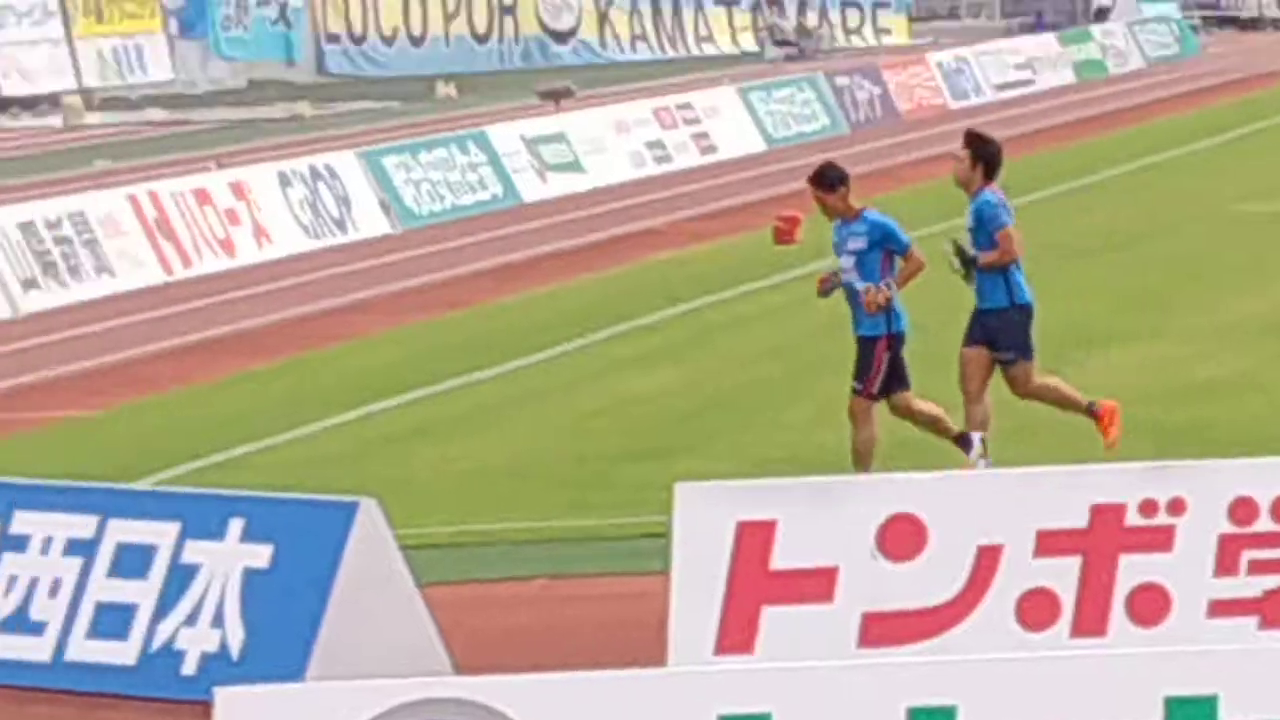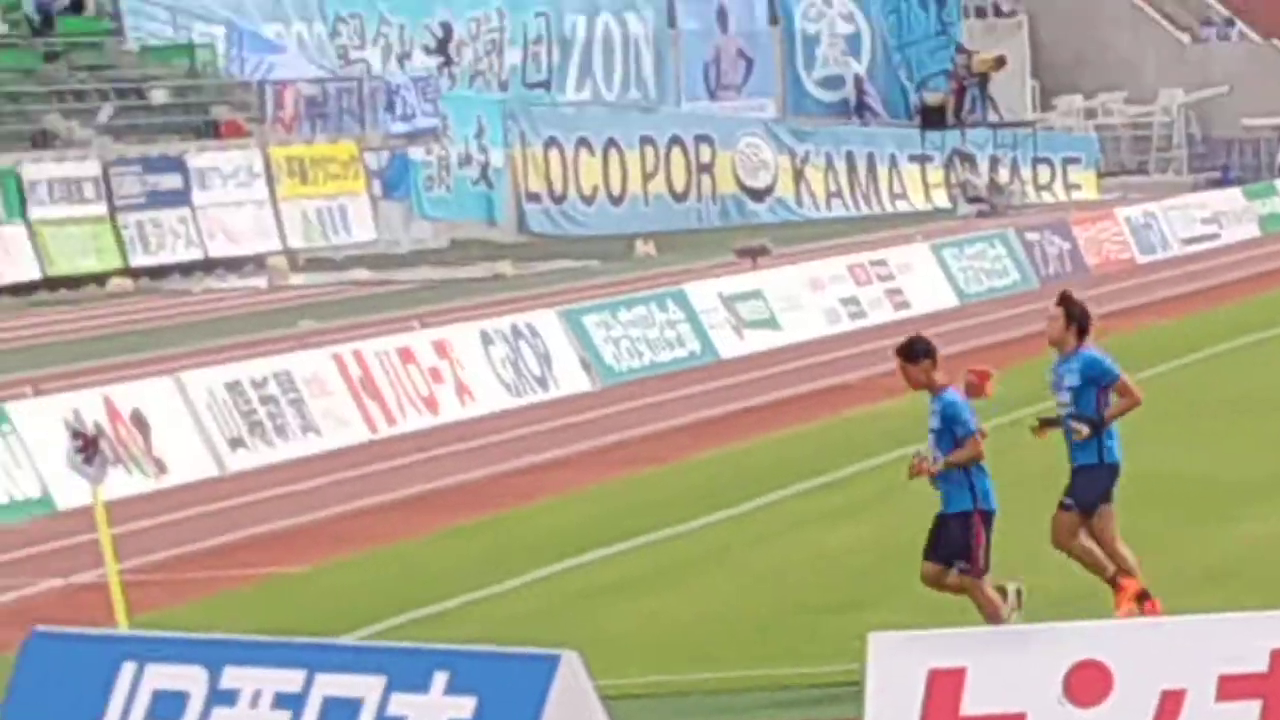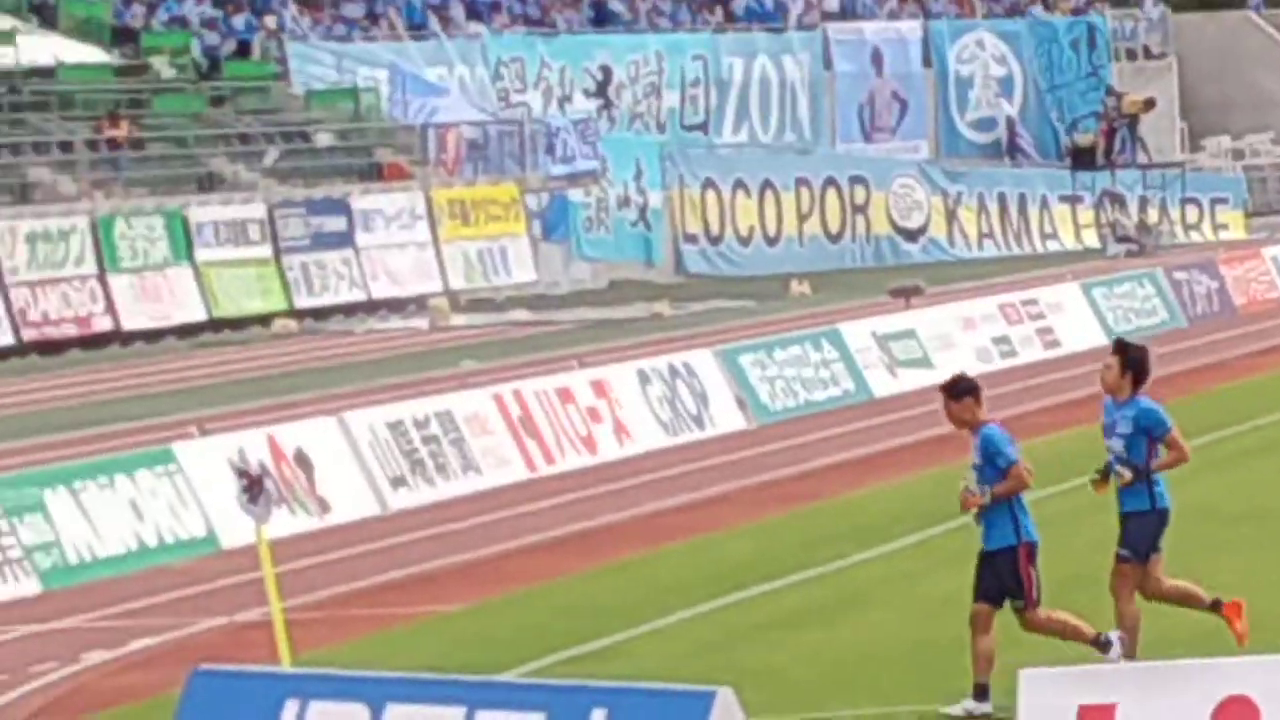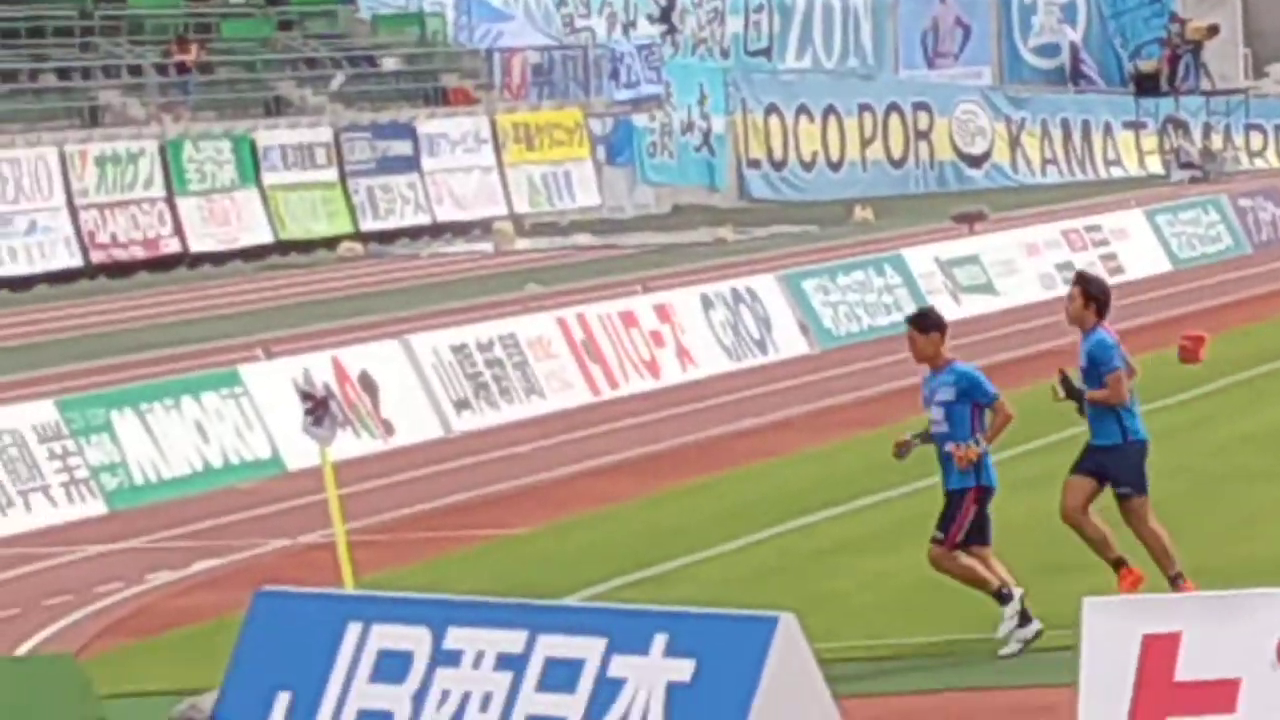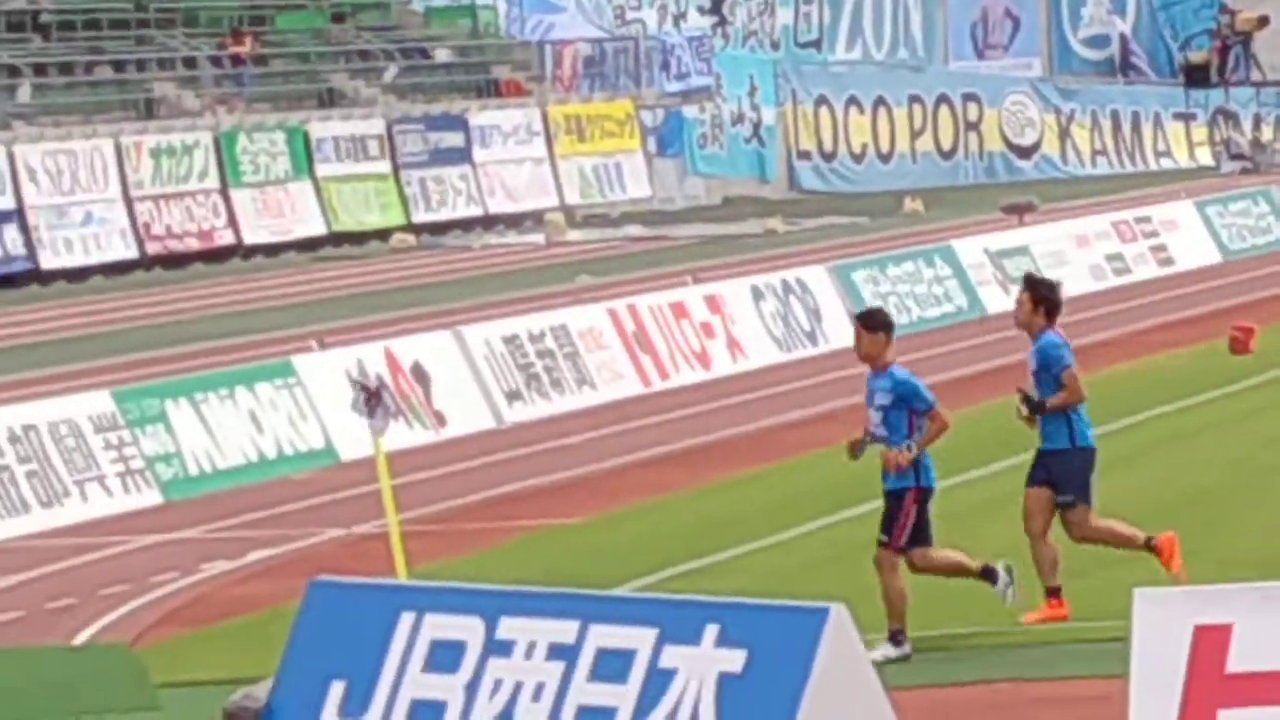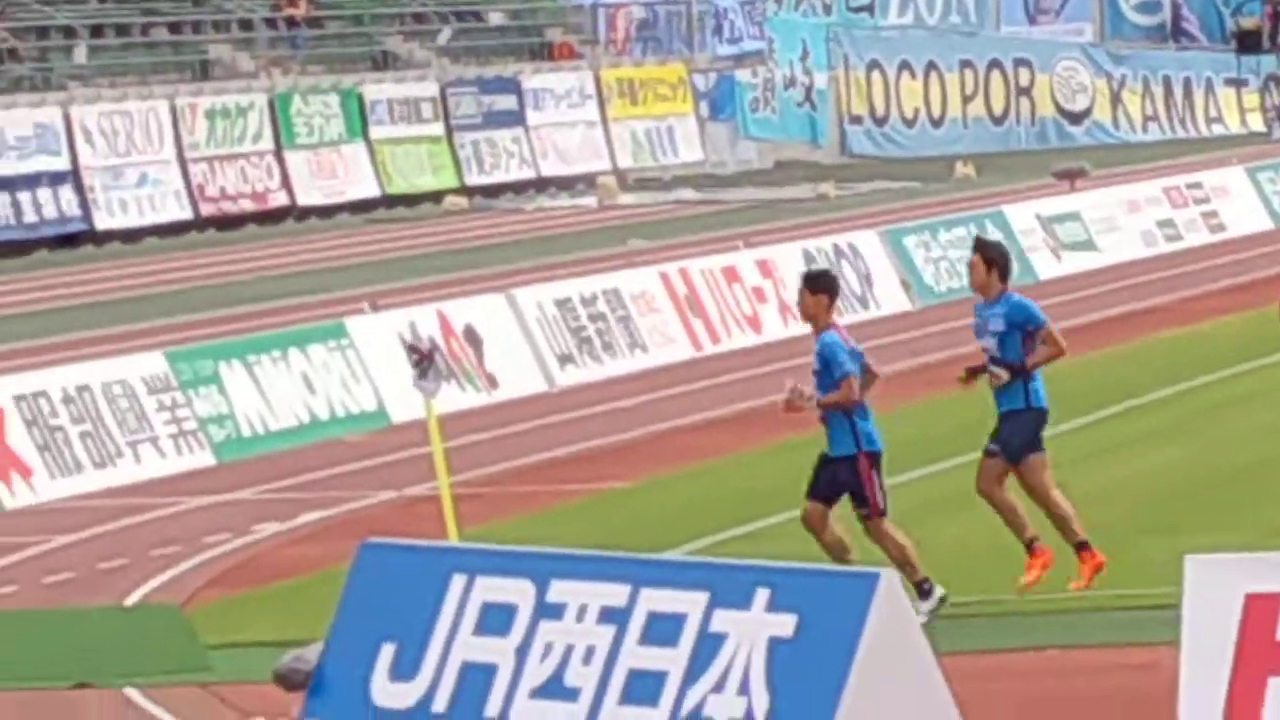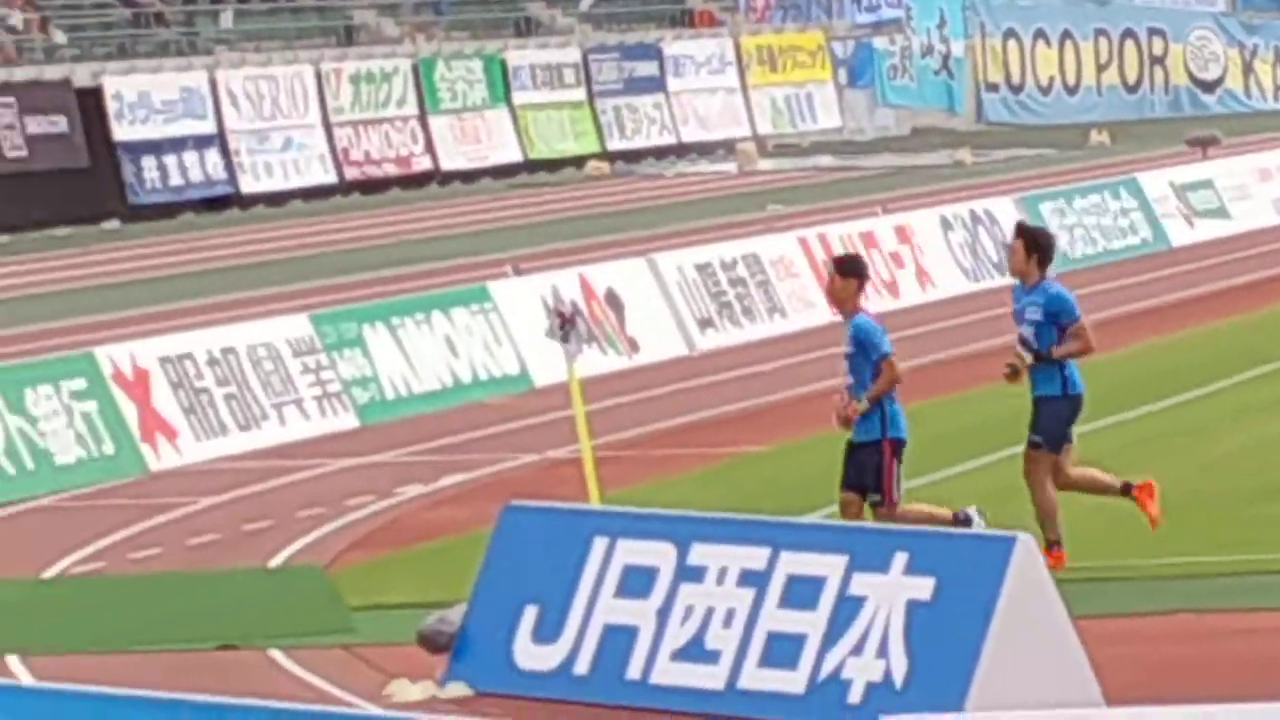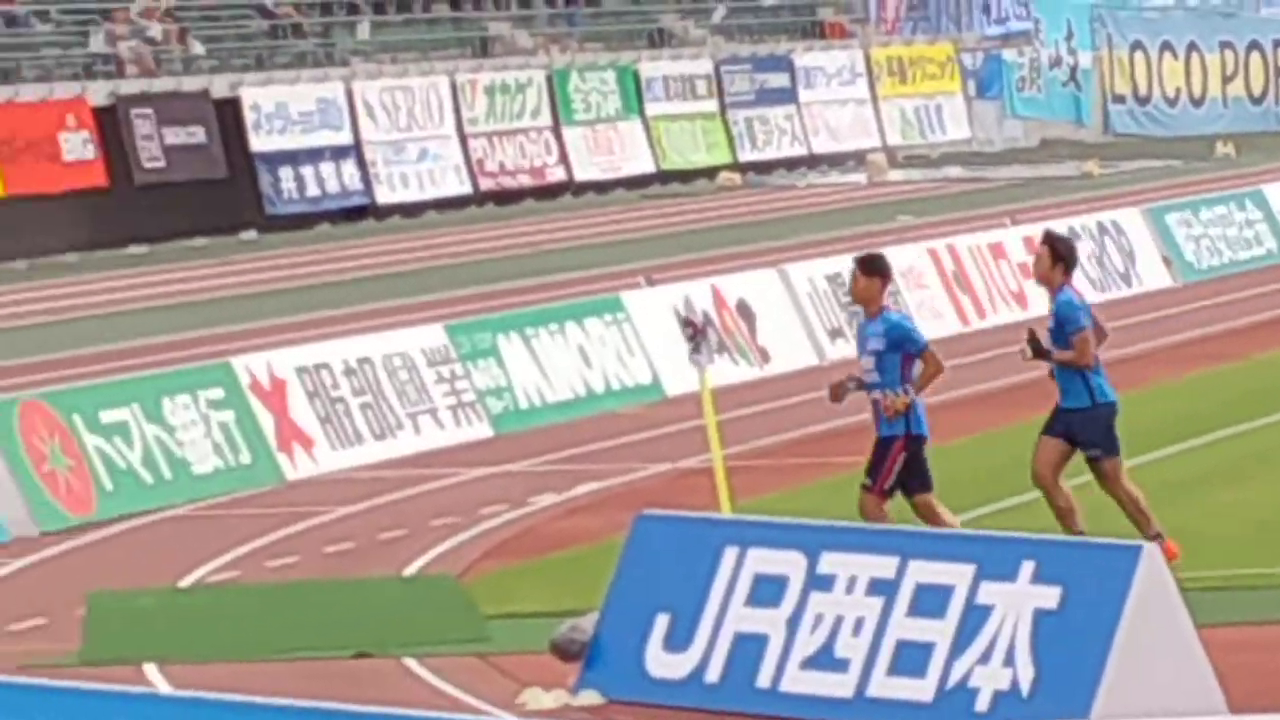
dt=0.2s
person 1, frame 1
left shoulder: (989, 203)
right shoulder: (983, 199)
left elbow: (1011, 253)
right elbow: (1002, 246)
left wrist: (972, 261)
left hip: (1008, 306)
right hip: (988, 307)
left knee: (1025, 385)
right knee: (970, 386)
left ankle: (1101, 412)
right ankle: (979, 463)
person 1, frame 2
left shoulder: (1091, 361)
right shoulder: (1061, 363)
left elbow: (1134, 397)
left wrist: (1097, 424)
right wrist: (1050, 422)
left hip: (1098, 462)
right hip: (1086, 462)
left knee: (1062, 536)
right knee: (1105, 539)
left ankle: (1122, 586)
right ankle: (1147, 604)
person 1, frame 3
left shoulder: (1146, 410)
right shoulder: (1110, 406)
left elbow: (1181, 454)
left wrist: (1138, 472)
right wrist: (1107, 472)
left hip: (1147, 509)
right hip: (1131, 510)
left knee: (1122, 588)
right knee: (1153, 586)
right ankle: (1225, 608)
person 1, frame 4
left shoulder: (1100, 343)
right shoulder: (1095, 338)
left elbow: (1119, 395)
right elbow: (1131, 371)
left wrist: (1079, 396)
left hip: (1122, 442)
right hip: (1102, 441)
left knee: (1138, 520)
right knee: (1071, 510)
left ankle: (1181, 587)
right ankle: (1125, 572)
person 1, frame 5
left shoulder: (1050, 344)
right shoulder: (1044, 343)
left elbow: (1077, 393)
right elbow: (1061, 392)
left wrist: (1037, 408)
left hip: (1071, 447)
right hip: (1051, 447)
left knee: (1082, 529)
right knee: (1033, 526)
left ankle: (1158, 545)
right ankle: (1054, 603)
person 1, frame 6
left shoulder: (1019, 307)
right shoulder: (983, 309)
left elbow: (1058, 347)
left wrist: (1018, 369)
right wrist: (975, 370)
left hip: (1025, 408)
right hip: (1012, 408)
left knee: (988, 484)
right knee: (1041, 490)
left ankle: (1036, 551)
right ankle: (1089, 557)
person 1, frame 7
left shoulder: (1055, 296)
right shoulder: (1020, 293)
left elbow: (1087, 344)
left wrist: (1042, 357)
right wrist: (1020, 363)
left hip: (1059, 395)
right hip: (1045, 395)
left knee: (1037, 475)
right knee: (1059, 475)
left ankle: (1054, 552)
right ankle: (1136, 490)
person 1, frame 8
left shoulder: (1068, 303)
right shoulder: (1065, 299)
left elbow: (1088, 357)
right elbow: (1101, 335)
left wrist: (1047, 355)
left hip: (1092, 405)
right hip: (1071, 405)
left knee: (1114, 483)
right knee: (1042, 473)
left ankle: (1162, 547)
person 2, frame 1
left shoulder: (877, 224)
right shoulder: (839, 229)
left elbow: (917, 261)
left wrist: (887, 292)
right wrist: (832, 281)
left hip: (882, 328)
right hip: (867, 328)
left knee: (859, 406)
right knee: (901, 403)
right ankle: (966, 442)
person 2, frame 2
left shoulder: (950, 403)
right shoulder: (941, 399)
left elbow: (977, 450)
right elbow: (980, 433)
left wrist: (938, 465)
left hip: (971, 506)
right hip: (953, 504)
left knee: (972, 581)
right knee: (930, 576)
right ankle: (1004, 596)
person 2, frame 3
left shoulder: (991, 437)
right shoulder: (984, 437)
left elbow: (1023, 478)
right elbow: (1015, 478)
left wrist: (984, 498)
left hip: (1013, 540)
right hip: (994, 542)
left knee: (1030, 618)
right knee: (979, 617)
left ankle: (1106, 643)
person 2, frame 4
left shoulder: (964, 375)
right shoulder: (931, 380)
left elbow: (1004, 413)
left wrist: (979, 447)
right wrist: (912, 441)
left hip: (972, 480)
right hip: (958, 480)
left knee: (940, 555)
right knee: (979, 556)
left ankle: (1007, 596)
right ankle: (1024, 622)
person 2, frame 5
left shoulder: (901, 380)
right shoulder: (873, 380)
left elbow: (940, 420)
left wrist: (909, 452)
right wrist: (862, 441)
left hip: (911, 483)
right hip: (898, 483)
left knee: (885, 558)
right knee: (918, 557)
left ankle: (898, 640)
right ankle: (991, 572)
person 2, frame 6
left shoulder: (831, 342)
right shoulder: (833, 338)
left elbow: (853, 393)
right elbow: (870, 375)
left wrist: (813, 401)
left hip: (856, 446)
right hip: (839, 448)
left knee: (874, 525)
right knee: (812, 515)
left ankle: (927, 590)
person 2, frame 7
left shoulder: (864, 327)
right shoulder: (858, 327)
left elbow: (892, 375)
left wrist: (860, 405)
right wrist: (849, 403)
left hip: (881, 435)
right hip: (863, 435)
left knee: (888, 512)
right knee: (849, 505)
left ankle: (964, 520)
person 2, frame 8
left shoulder: (896, 325)
right shoulder: (865, 326)
left elbow: (935, 365)
left wrist: (906, 395)
right wrist: (849, 384)
left hip: (902, 430)
right hip: (892, 429)
left knee: (870, 503)
right knee: (926, 506)
